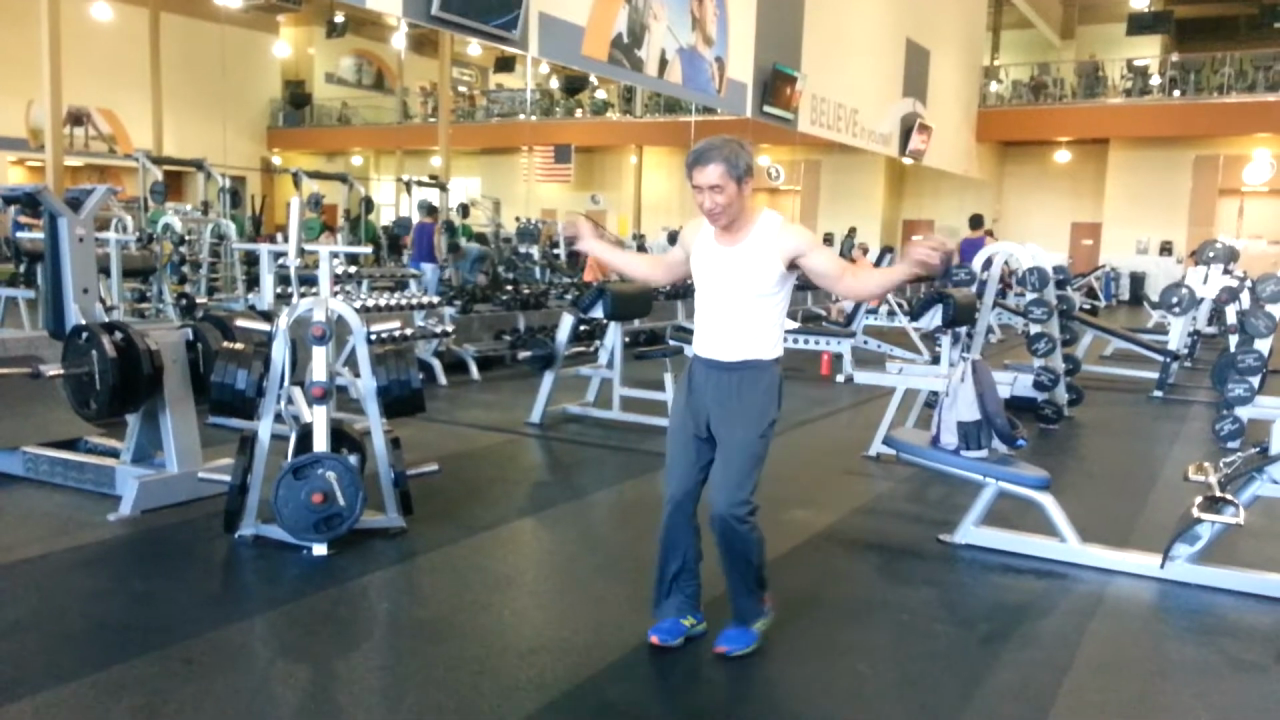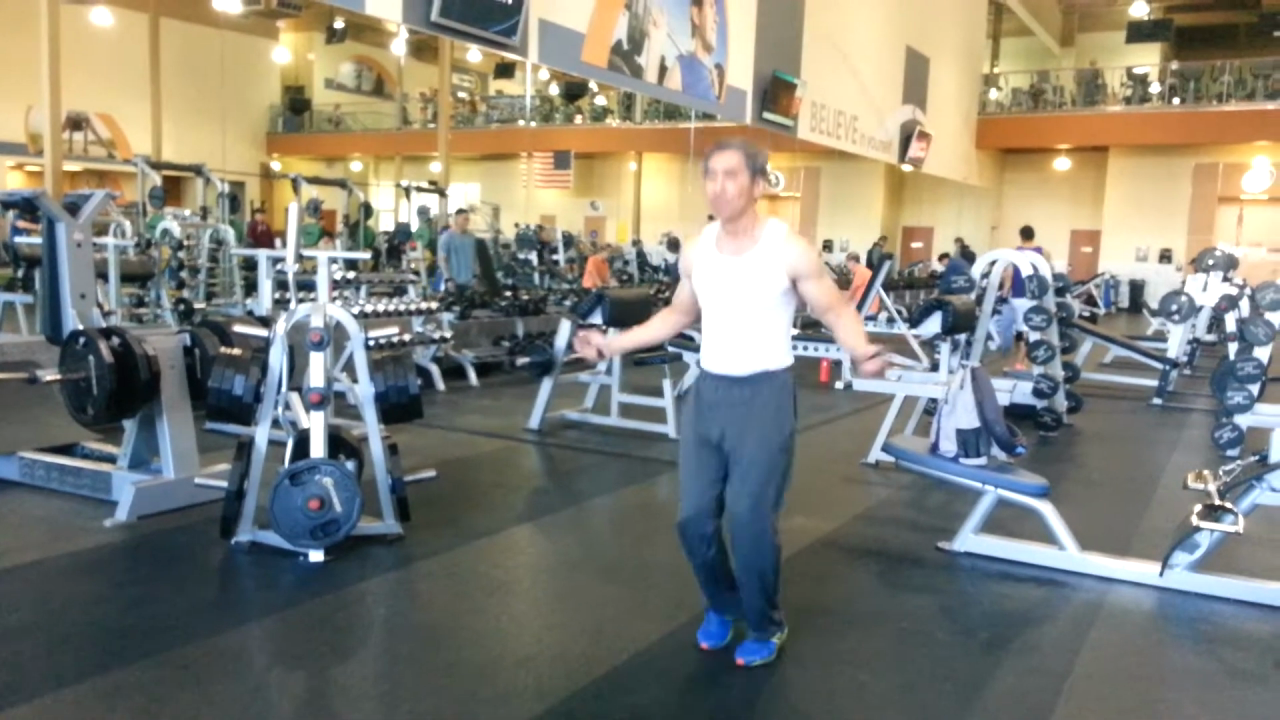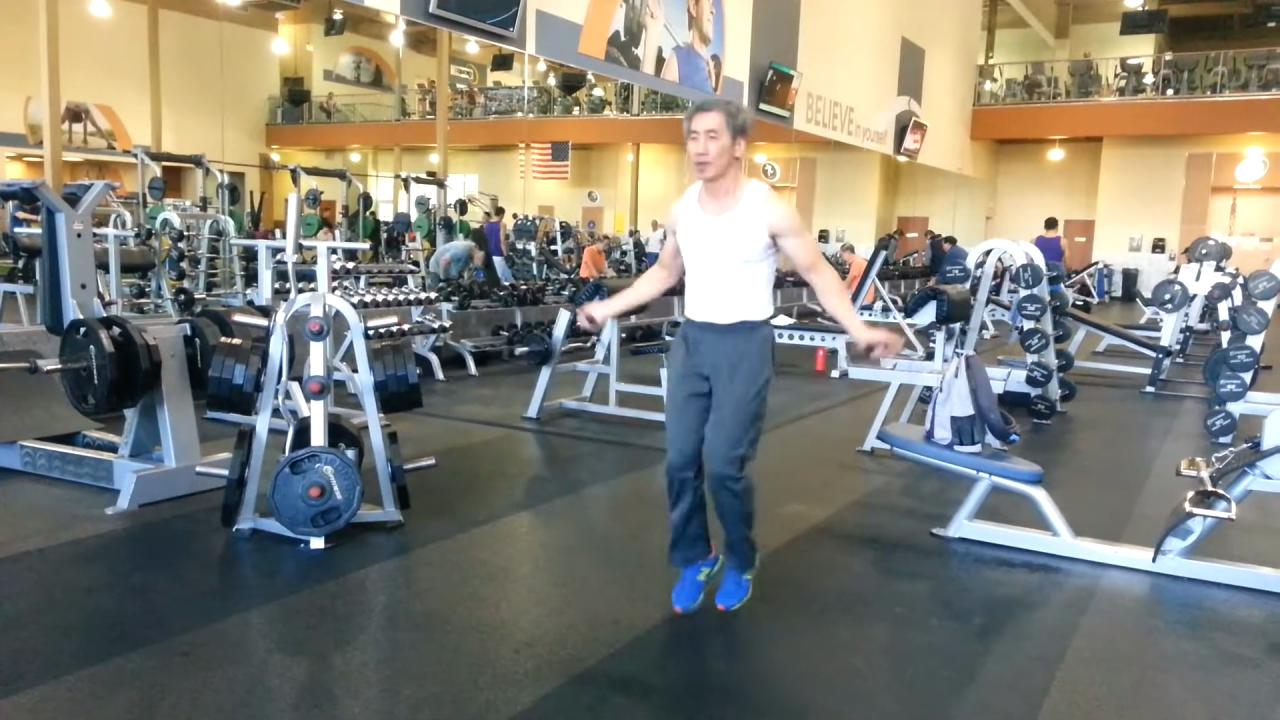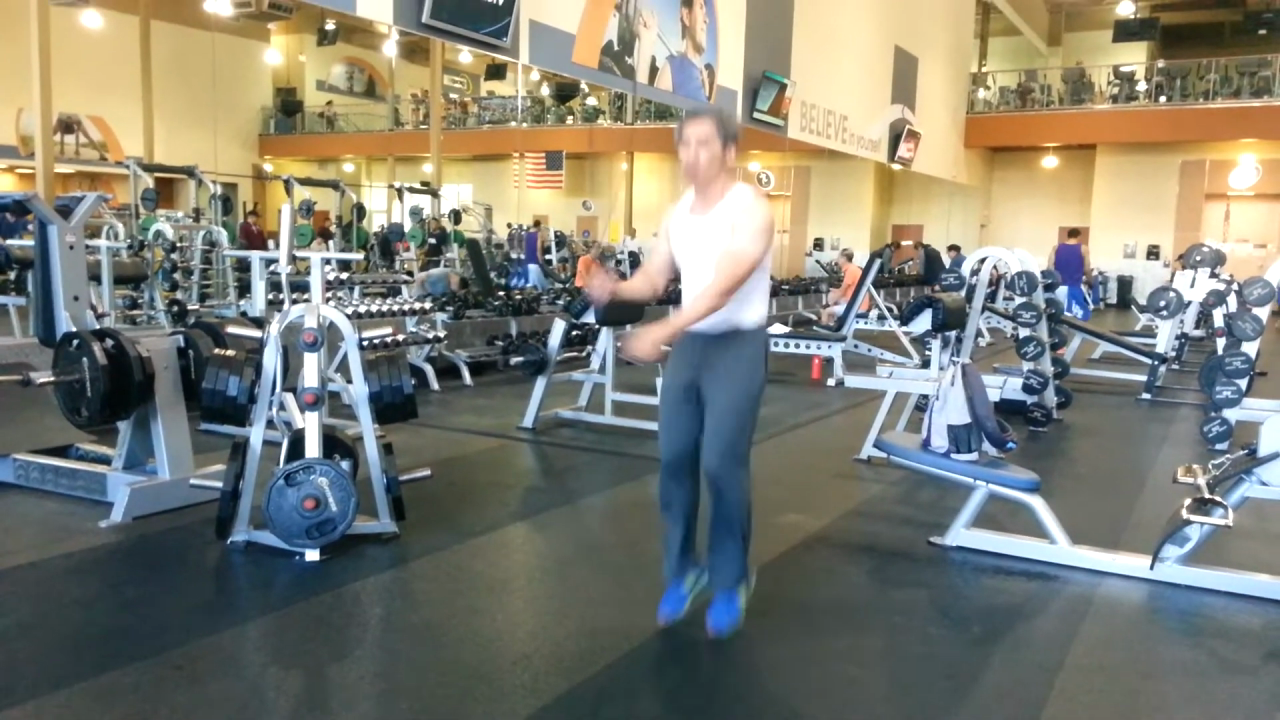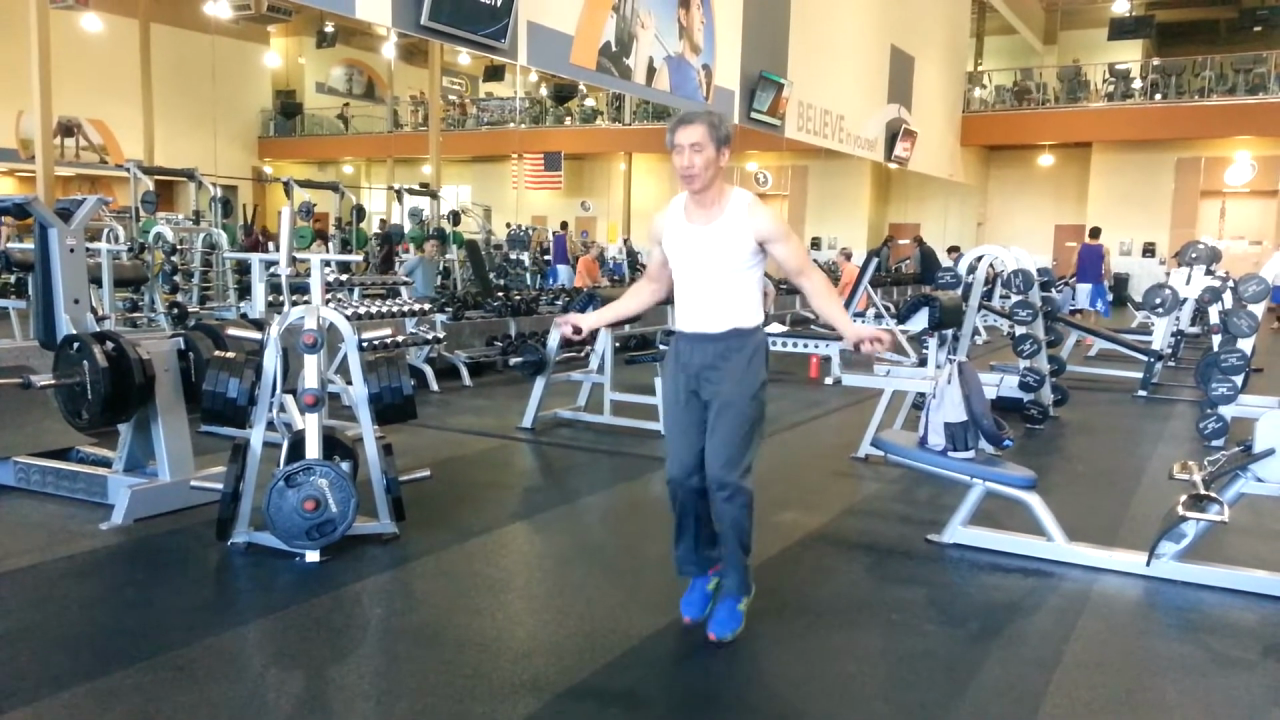
dt=1s
person 1, frame 1
left shoulder: (786, 237)
right shoulder: (696, 235)
left elbow: (850, 283)
right elbow: (659, 271)
left wrist: (908, 266)
right wrist: (595, 249)
left hip: (753, 381)
right hip: (701, 376)
left knee: (726, 506)
right knee: (676, 498)
left ankle: (751, 606)
right ankle: (679, 608)
person 1, frame 2
left shoulder: (792, 251)
right shoulder: (696, 250)
left elbow: (837, 312)
right elbow: (680, 314)
left wrist: (859, 351)
right wrist: (616, 342)
left hip: (765, 393)
right hip: (709, 391)
left knee: (751, 521)
right knee: (694, 517)
left ankle: (764, 626)
right ankle: (724, 604)
person 1, frame 3
left shoulder: (770, 209)
right shoulder: (682, 209)
left elbow: (816, 271)
right elbow: (666, 269)
left wrist: (858, 329)
right wrist: (608, 308)
left hip: (745, 343)
right hip: (693, 340)
left knee: (723, 462)
right knee: (680, 459)
left ankle: (738, 564)
right ankle: (693, 560)
person 1, frame 4
left shoulder: (751, 213)
right shoulder: (677, 215)
left elbow: (722, 283)
right elbow: (650, 283)
left wrist: (662, 330)
right wrist: (612, 286)
left hip: (738, 348)
right hip: (691, 348)
left knee: (722, 470)
right knee: (672, 464)
left ankle: (729, 582)
right ankle: (682, 571)
person 1, frame 5
left shoulder: (755, 216)
right shoulder: (666, 222)
left elbow: (809, 276)
right elbow: (654, 285)
left wrist: (848, 327)
right wrist: (596, 320)
left hip: (739, 352)
right hip: (684, 351)
left knee: (725, 474)
right knee: (682, 472)
left ankle: (734, 589)
right ankle: (703, 567)
